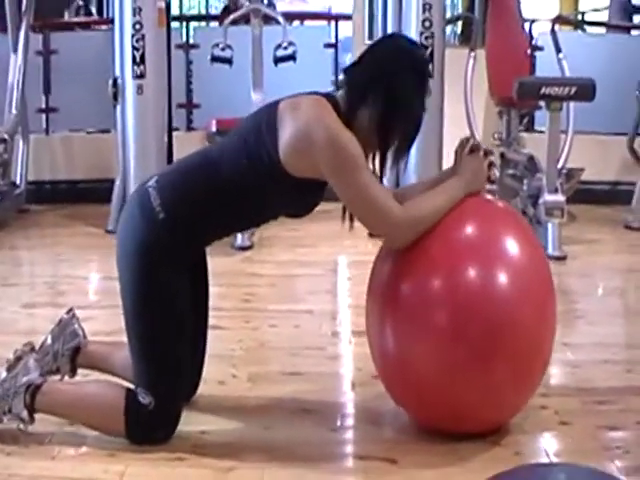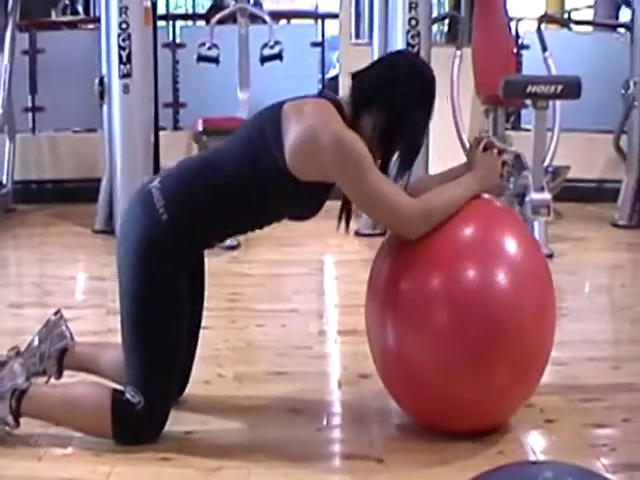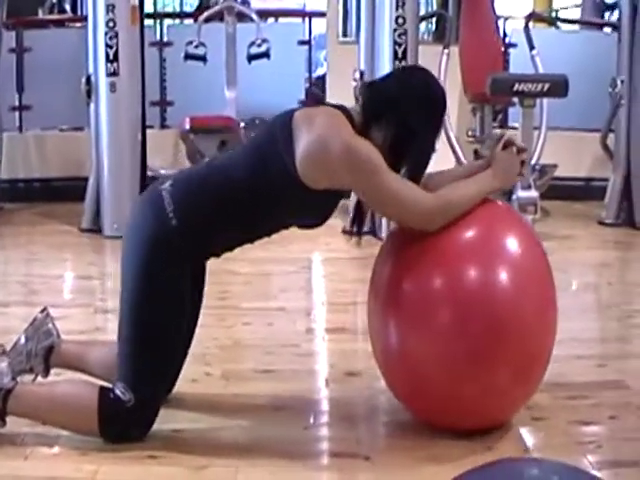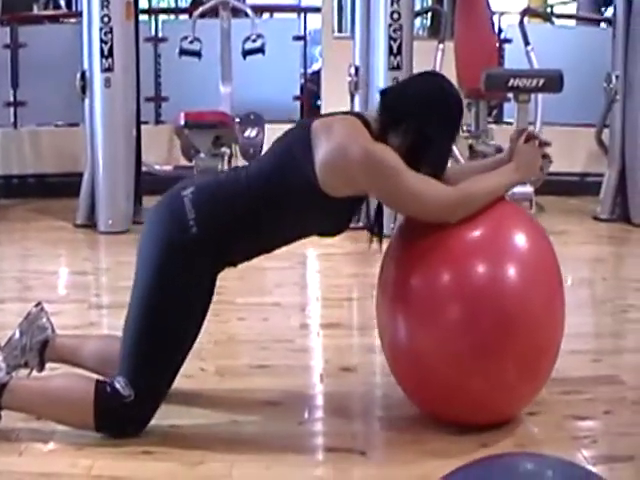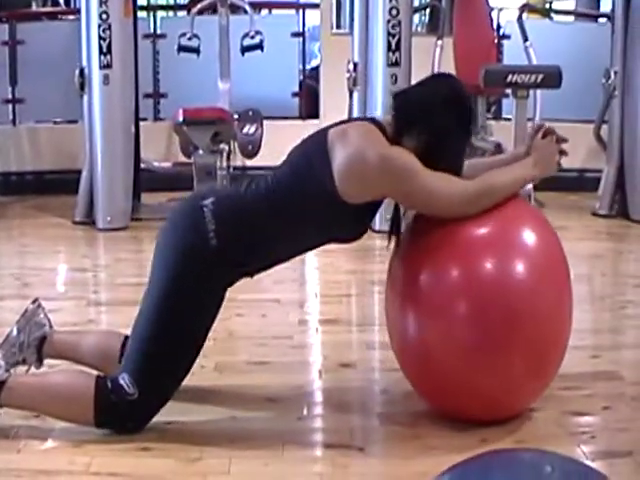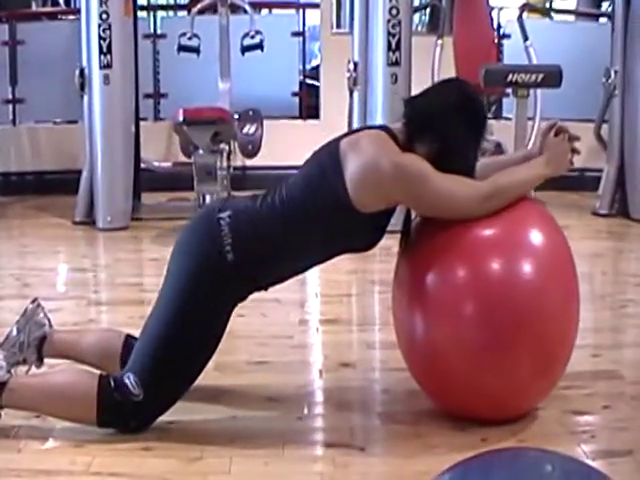
dt=0.4s
person 1, frame 1
left shoulder: (326, 117)
right shoulder: (324, 132)
left elbow: (381, 202)
right elbow: (395, 228)
left wrist: (450, 176)
right wrist: (462, 185)
left hip: (174, 229)
right hip: (156, 233)
left knee: (180, 384)
right knee: (154, 418)
left ankle: (73, 347)
person 1, frame 2
left shoulder: (329, 118)
right shoulder: (329, 136)
left elbow: (391, 194)
right elbow: (406, 220)
left wrist: (464, 170)
right wrist: (475, 181)
left hip: (174, 228)
right hip: (159, 233)
left knee: (167, 382)
right knee: (142, 418)
left ankle: (59, 349)
person 1, frame 3
left shoulder: (340, 126)
right shoulder: (340, 146)
left elbow: (409, 186)
right elbow: (425, 212)
left wrist: (481, 166)
right wrist: (494, 179)
left hip: (177, 226)
right hip: (167, 234)
left knee: (151, 373)
right knee: (129, 415)
left ankle: (47, 347)
person 1, frame 4
left shoulder: (358, 132)
right shoulder: (361, 153)
left elbow: (431, 179)
right elbow: (445, 204)
left wrist: (502, 160)
right wrist: (516, 173)
left hip: (192, 224)
right hip: (187, 238)
left knee: (146, 363)
right knee: (128, 410)
person 1, frame 5
left shoulder: (371, 135)
right shoulder: (377, 158)
left elbow: (448, 174)
right elbow: (464, 198)
left wrist: (519, 155)
right wrist: (533, 168)
left hip: (207, 230)
right hip: (204, 247)
left knee: (149, 357)
right knee: (129, 405)
person 1, frame 6
left shoulder: (383, 142)
right shoulder: (389, 167)
left elbow: (462, 176)
right elbow: (478, 199)
left wrist: (530, 154)
right wrist: (545, 166)
left hip: (223, 236)
right hip: (220, 257)
left knee: (153, 357)
right knee: (132, 403)
